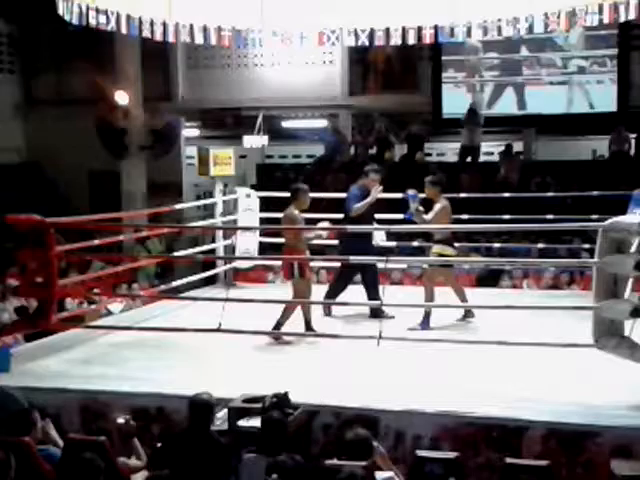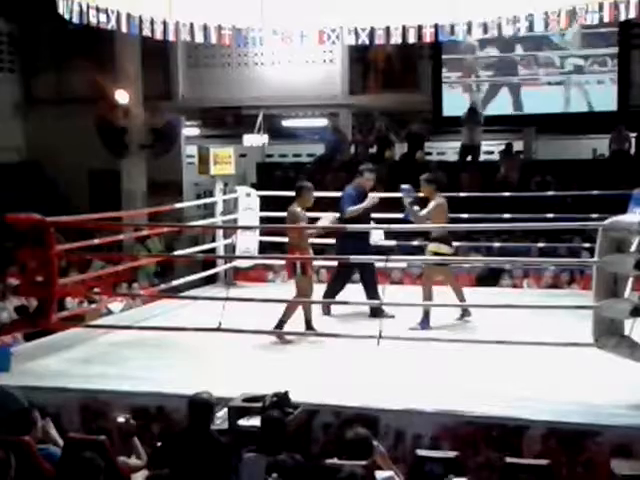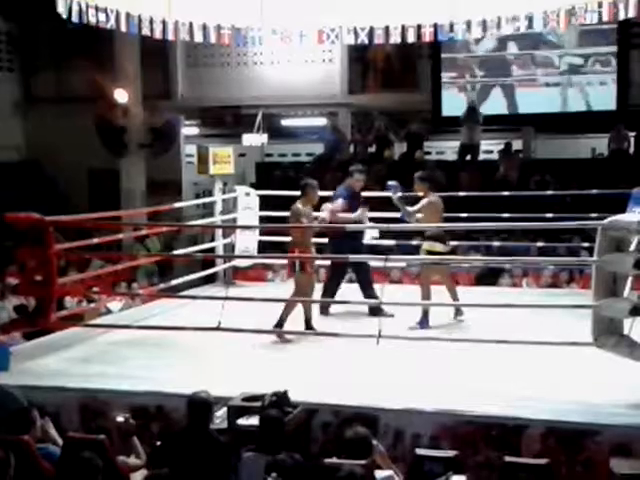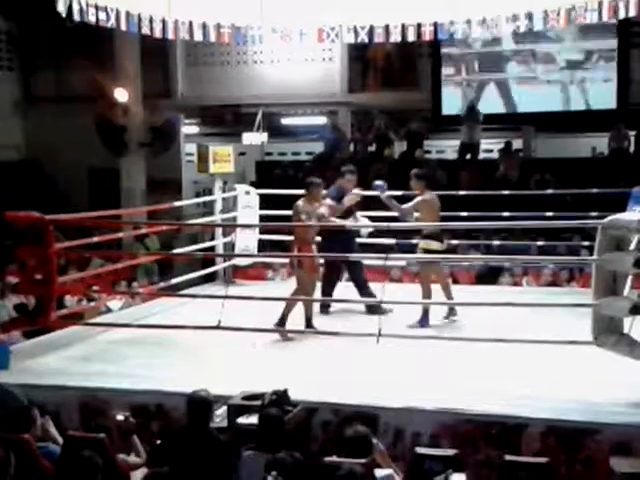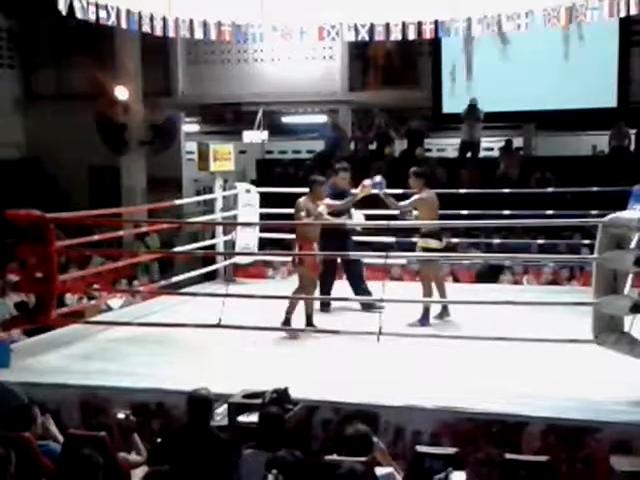
dt=0.1s
person 1, frame 1
left shoulder: (293, 213)
right shoulder: (293, 215)
right elbow: (302, 238)
left wrist: (317, 232)
right wrist: (320, 233)
left hip: (299, 256)
right hip: (295, 258)
left knee: (306, 294)
right knee: (299, 297)
left ankle: (309, 327)
right ankle: (276, 329)
person 1, frame 2
left shoulder: (299, 210)
right shoulder: (297, 212)
right elbow: (304, 234)
left hip: (302, 254)
right hip: (298, 255)
left knee: (307, 292)
right knee: (302, 295)
left ankle: (309, 326)
right ankle: (278, 328)
person 1, frame 3
left shoulder: (308, 207)
right shoulder: (299, 209)
left elbow: (307, 231)
right elbow: (308, 230)
left hip: (307, 250)
right hip: (299, 251)
left knee: (309, 289)
right knee: (300, 292)
left ankle: (309, 325)
right ankle: (278, 326)
person 1, frame 4
left shoulder: (316, 205)
right shoulder: (300, 206)
left elbow: (329, 219)
right elbow: (306, 227)
right wrist: (320, 215)
left hip: (310, 248)
right hip: (301, 249)
left knee: (310, 288)
right knee: (302, 289)
left ankle: (309, 324)
right ankle: (281, 322)
person 1, frame 5
left shoulder: (321, 202)
right shoulder: (302, 203)
left elbow: (342, 205)
right elbow: (303, 224)
left wrist: (359, 194)
right wrist: (319, 214)
left hip: (313, 247)
right hip: (302, 247)
left knee: (311, 286)
right knee: (304, 286)
left ankle: (309, 322)
right ankle: (286, 321)
person 2, frame 1
left shoulder: (441, 205)
right shoulder: (441, 203)
left elbow: (426, 222)
right elbow: (433, 223)
left wrist: (415, 208)
right wrist: (418, 215)
left hip: (442, 246)
right hip: (445, 244)
left knee: (428, 283)
right knee: (452, 281)
left ankle: (425, 321)
right ankle: (468, 311)
person 2, frame 2
left shoulder: (436, 203)
right shoulder: (438, 201)
left elbow: (420, 219)
left wrist: (409, 203)
right wrist: (413, 212)
left hip: (438, 244)
right hip: (442, 242)
left knee: (426, 282)
right knee: (451, 279)
left ankle: (425, 321)
right ankle: (465, 310)
person 2, frame 3
left shoulder: (429, 201)
right shoulder: (435, 199)
left elbow: (409, 213)
left wrist: (396, 197)
right wrist: (416, 218)
left hip: (433, 242)
right hip: (439, 240)
left knee: (424, 281)
right knee: (446, 277)
left ankle: (424, 320)
right ankle: (458, 308)
person 2, frame 4
left shoulder: (424, 199)
right shoulder: (432, 197)
left elbow: (401, 210)
left wrist: (384, 196)
right wrist: (413, 217)
left hip: (430, 240)
right hip: (436, 239)
left knee: (424, 280)
right knee: (440, 275)
left ankle: (424, 319)
right ankle: (451, 308)
person 2, frame 5
left shoulder: (421, 197)
right shoulder: (430, 195)
left elbow: (398, 207)
left wrist: (383, 193)
right wrist: (412, 215)
left hip: (428, 239)
right hip: (434, 237)
left knee: (425, 278)
right knee: (436, 276)
left ankle: (425, 317)
right ankle: (444, 309)
person 3, frame 1
left shoulder: (369, 193)
right shoulder: (354, 192)
right elbow: (353, 212)
right wrist: (371, 199)
left hip: (365, 241)
right hip: (352, 241)
left knee: (371, 274)
right knee: (347, 273)
left ankle: (376, 309)
right ankle: (328, 300)
person 3, frame 2
left shoulder: (365, 192)
right shoulder: (350, 192)
right elbow: (347, 213)
right wrist: (367, 204)
left hip: (362, 239)
right hip: (348, 240)
left knee: (369, 273)
right knee: (344, 272)
left ankle: (376, 308)
right ankle: (327, 300)
person 3, frame 3
left shoulder: (357, 193)
right shoulder: (341, 193)
right elbow: (333, 215)
left wrist: (363, 220)
right wrist: (355, 216)
left hip: (355, 239)
right hip: (340, 240)
left knee: (364, 272)
right knee: (338, 272)
left ankle: (375, 307)
right ankle: (325, 303)
person 3, frame 4
left shoulder: (351, 194)
right shoulder: (332, 194)
right elbow: (326, 214)
left wrist: (356, 221)
right wrist: (344, 214)
left hip: (347, 238)
right hip: (332, 239)
left knee: (357, 270)
right knee: (332, 271)
left ankle: (372, 304)
right ankle: (325, 303)
person 3, frame 5
left shoulder: (346, 191)
right shoulder: (327, 191)
right wrist: (338, 220)
left hip: (344, 235)
right hip: (328, 236)
left knee: (354, 266)
right knee: (328, 269)
left ankle: (366, 299)
right ankle: (325, 302)
